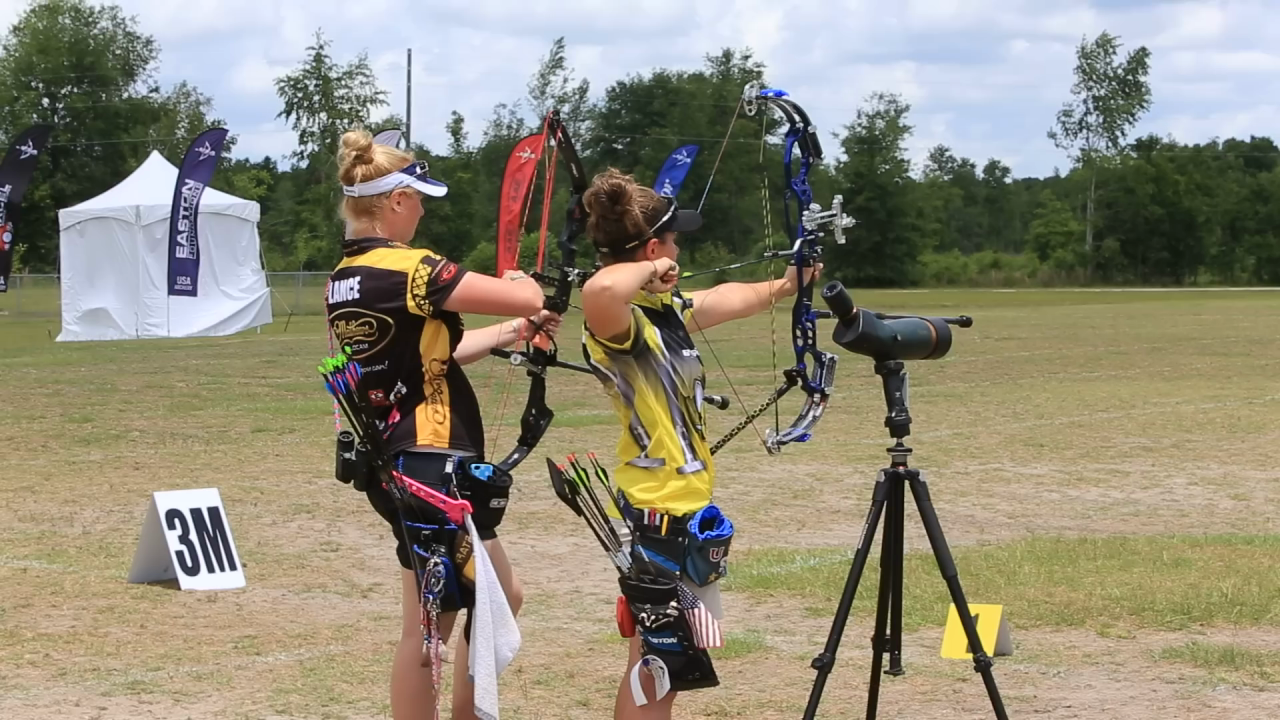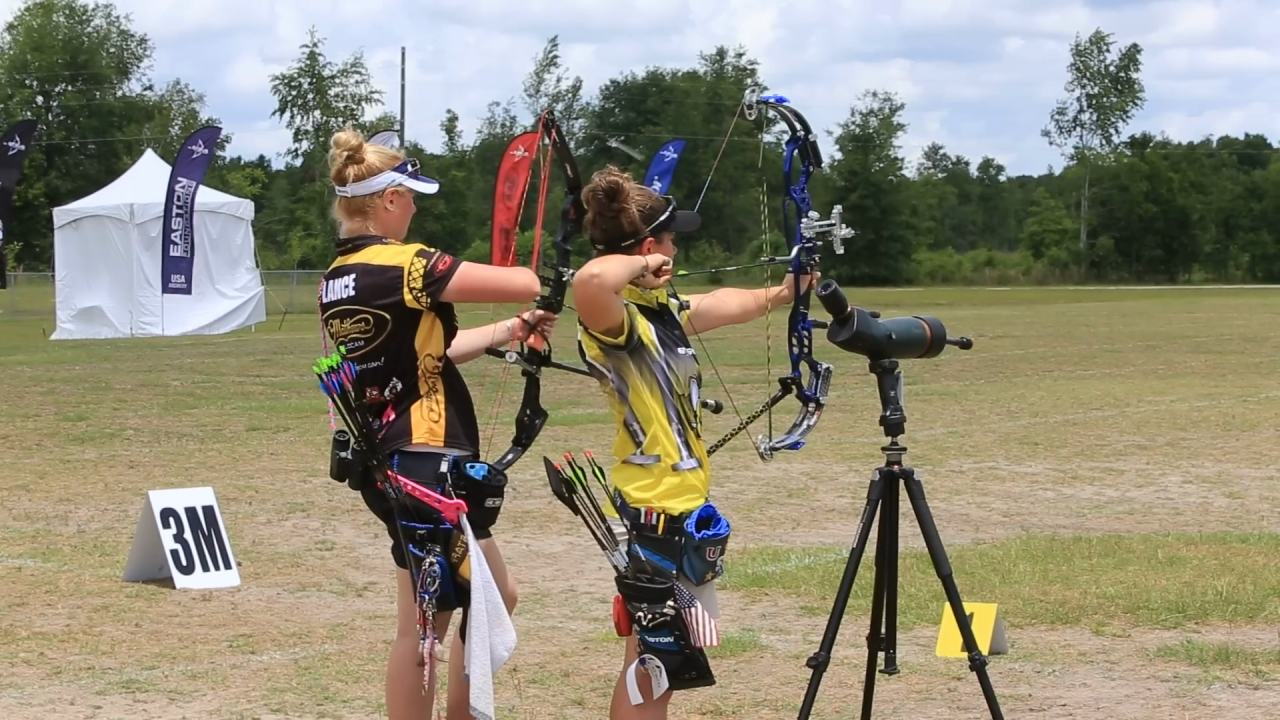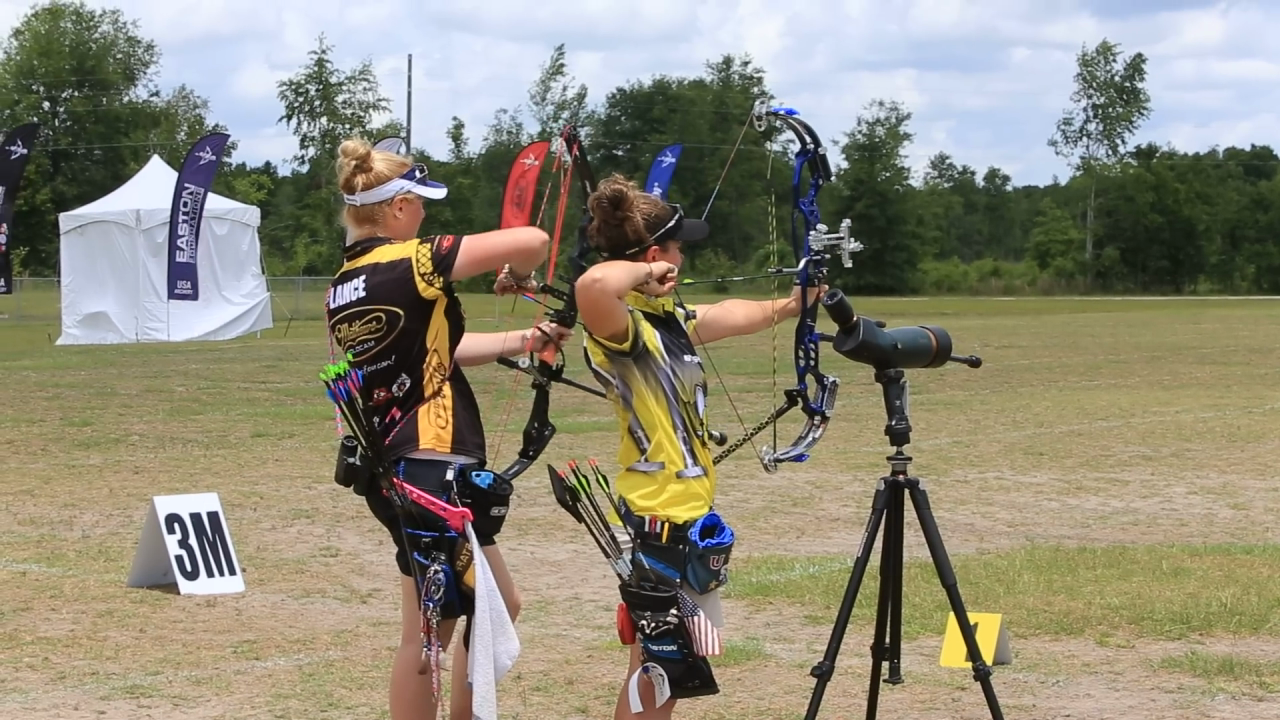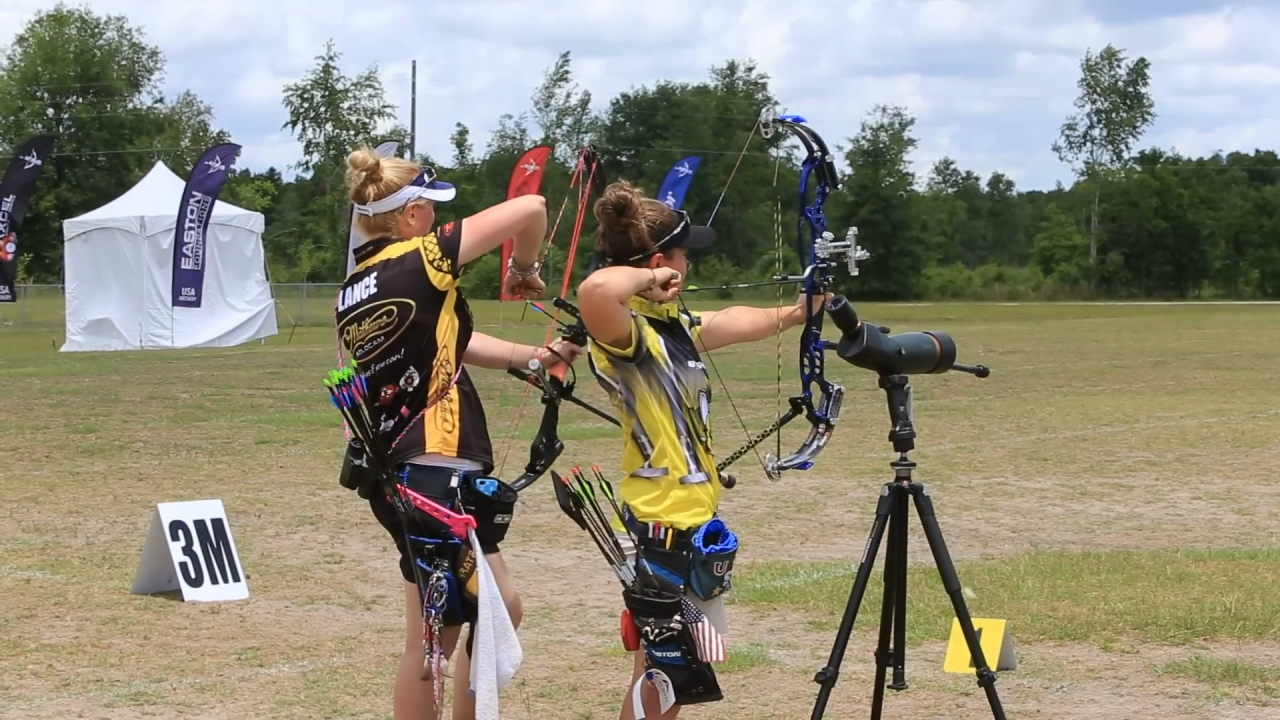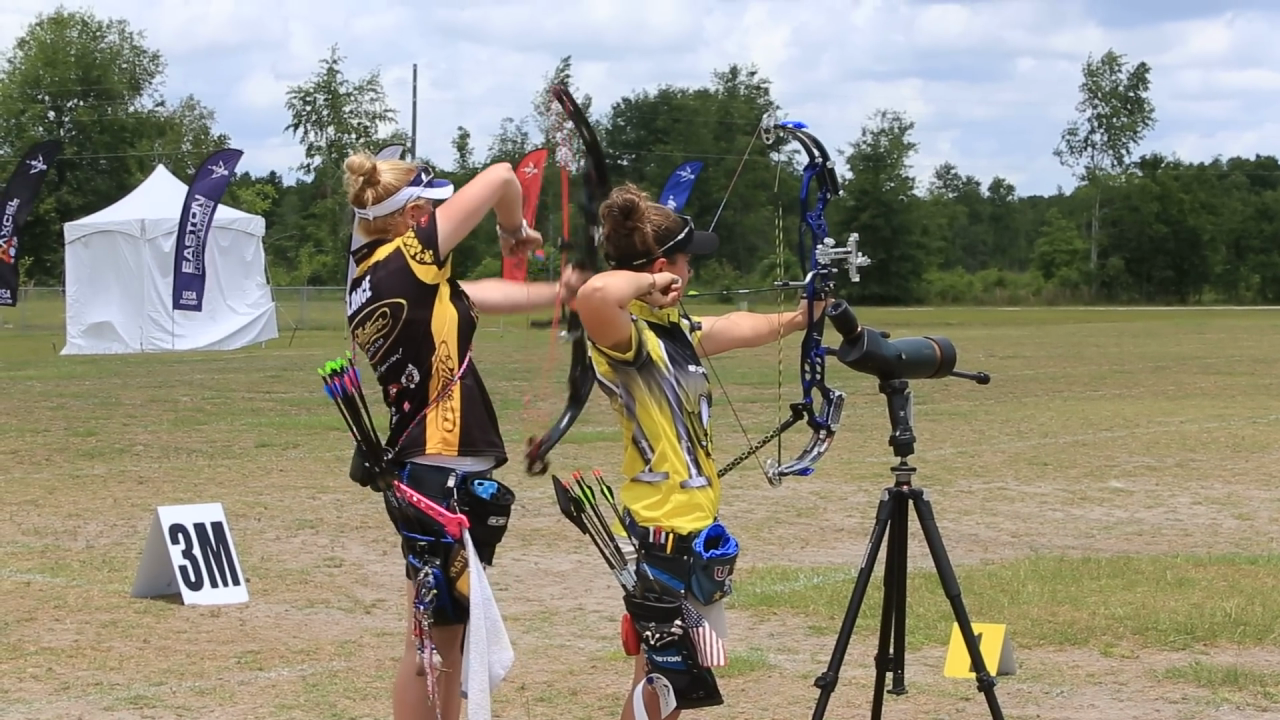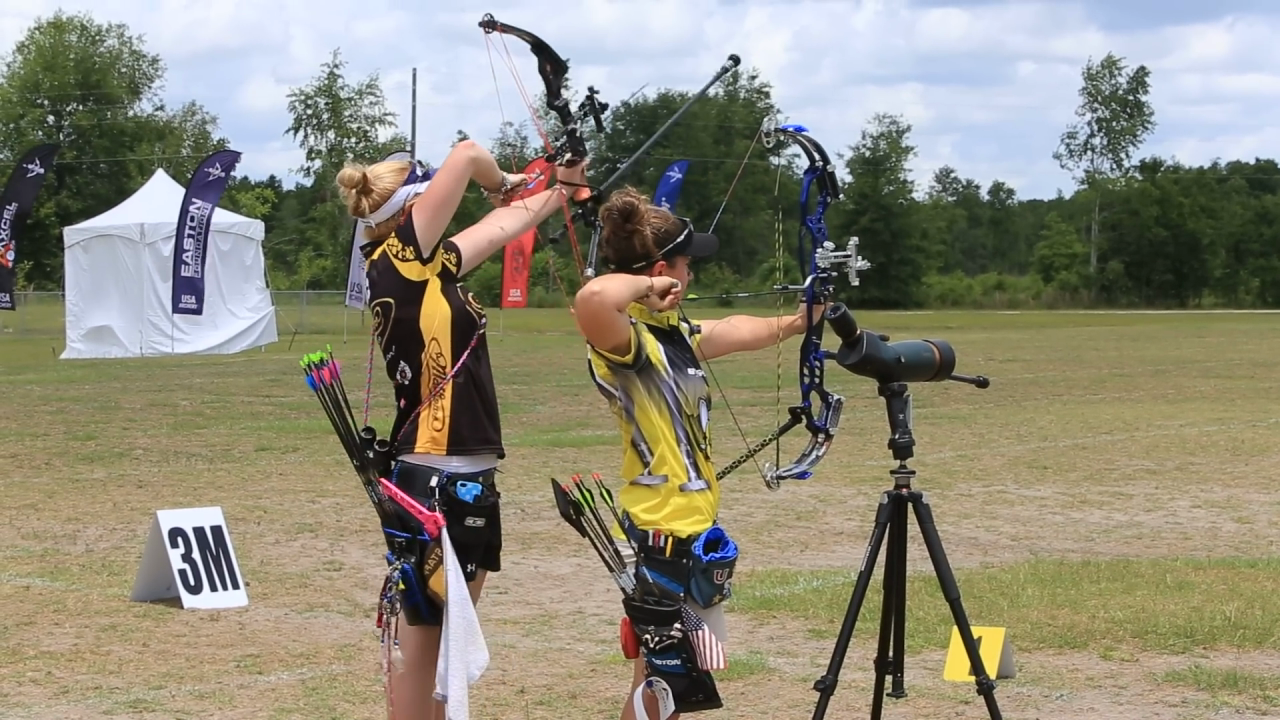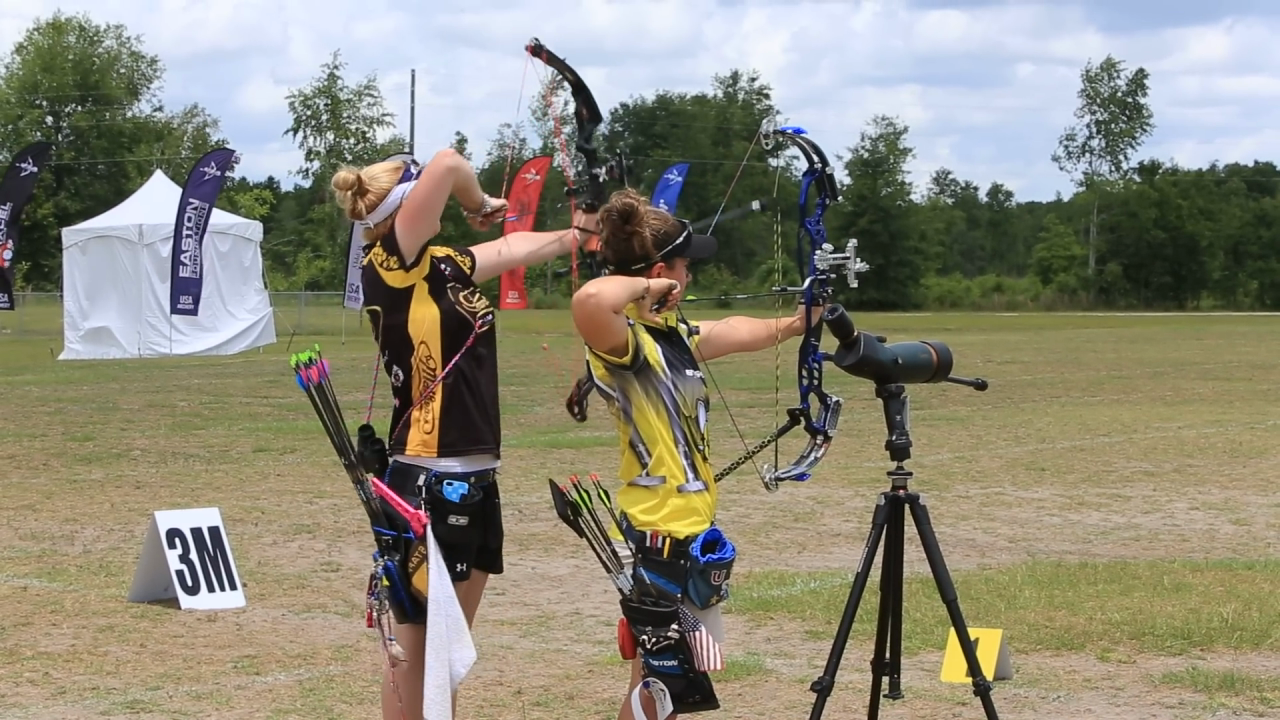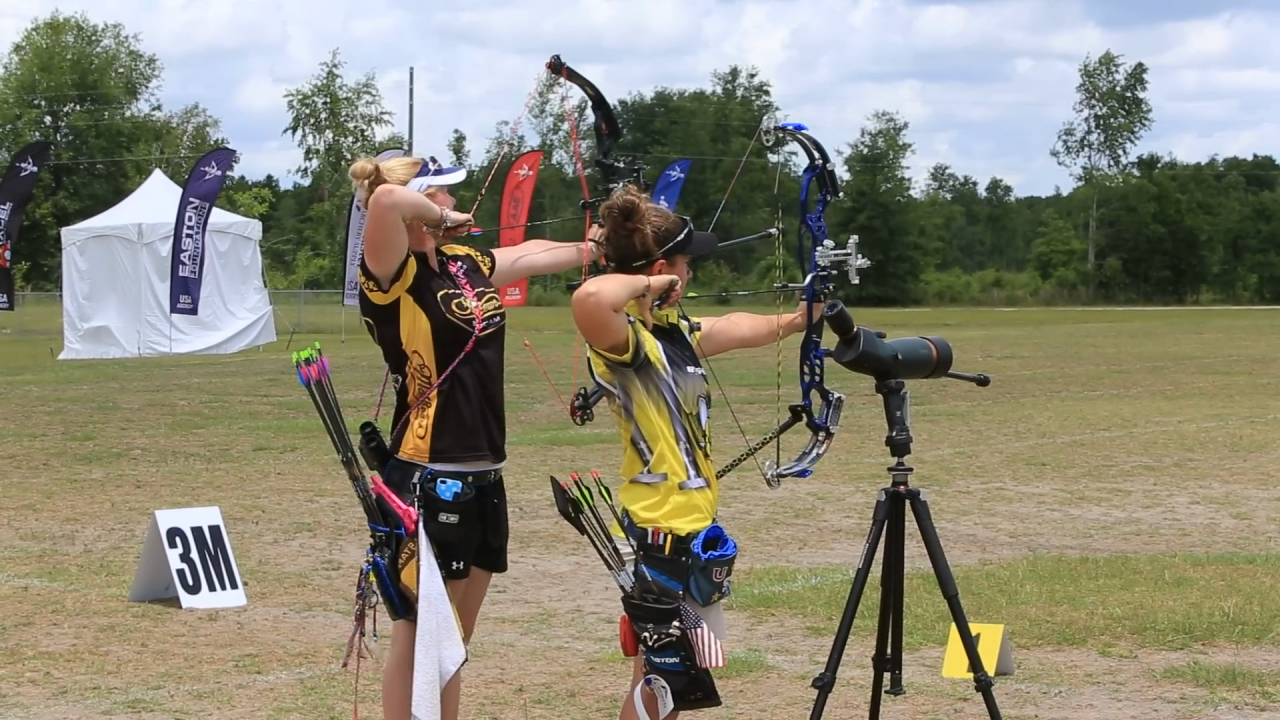
dt=0.5s
person 1, frame 1
left shoulder: (346, 278)
right shoulder: (406, 270)
right elbow: (529, 298)
left wrist: (512, 332)
right wrist: (517, 280)
left hip: (396, 464)
right hip: (429, 468)
left knee: (501, 596)
right knee: (426, 628)
person 1, frame 2
left shoulder: (338, 277)
right shoulder: (402, 265)
right elbow: (524, 285)
left wrist: (509, 331)
right wrist: (514, 271)
left hip: (389, 464)
right hip: (423, 467)
left knee: (495, 596)
right knee: (422, 627)
person 1, frame 3
left shoulder: (344, 285)
right shoulder: (407, 265)
right elbow: (532, 241)
left wrist: (522, 341)
right wrist: (517, 276)
left hip: (392, 469)
right hip: (430, 472)
left knee: (499, 604)
right knee: (427, 633)
person 1, frame 4
left shoulder: (356, 289)
right shoulder: (416, 263)
right elbow: (530, 208)
left wrist: (534, 355)
right wrist: (525, 268)
left hip: (398, 475)
right hip: (434, 477)
left knee: (500, 608)
right knee: (432, 639)
person 1, frame 5
left shoulder: (375, 280)
right shoulder: (403, 262)
left elbow: (477, 293)
right elbow: (499, 177)
left wrist: (554, 292)
right wrist: (516, 232)
left hip: (431, 473)
right hip: (440, 478)
left knee: (450, 635)
right knee: (430, 641)
person 1, frame 6
left shoulder: (426, 264)
right shoulder: (398, 261)
left elbow: (497, 227)
right elbow: (466, 155)
left wrist: (560, 192)
right wrist: (501, 183)
left hip: (465, 476)
right hip: (435, 480)
left knee: (448, 635)
right knee: (421, 640)
person 1, frame 7
left shoulder: (442, 264)
right shoulder: (390, 265)
left elbow: (512, 249)
right elbow: (445, 164)
left wrist: (573, 235)
right wrist: (479, 203)
left hip: (474, 478)
right hip: (430, 482)
right knee: (416, 645)
person 1, frame 8
left shoulder: (463, 264)
right shoulder: (391, 276)
left elbow: (529, 255)
right elbow: (386, 199)
left wrist: (592, 249)
right wrist: (442, 219)
left hip: (480, 480)
right hip: (429, 484)
left knee: (453, 640)
right knee: (417, 641)
person 2, frame 1
left shoulder: (665, 308)
right shoulder: (619, 319)
left elbow: (724, 299)
right elbow: (599, 289)
left wrist: (782, 287)
right wrist: (649, 272)
left hip: (681, 512)
right hip: (658, 518)
left knee: (664, 663)
right knee: (653, 670)
person 2, frame 2
left shoulder: (660, 307)
right shoulder: (614, 317)
left elbow: (719, 304)
right elbow: (589, 279)
left wrist: (779, 295)
right wrist: (640, 265)
left hip: (678, 511)
right hip: (655, 517)
left knee: (660, 663)
right knee: (650, 668)
person 2, frame 3
left shoulder: (667, 316)
right shoulder: (620, 324)
left elbow: (727, 314)
right elbow: (593, 285)
left wrist: (787, 306)
right wrist: (644, 273)
left hip: (684, 519)
right hip: (659, 526)
left knee: (666, 670)
right knee: (655, 675)
person 2, frame 4
left shoulder: (673, 322)
right shoulder: (624, 332)
left elbow: (731, 322)
right elbow: (595, 289)
left wrist: (792, 314)
right wrist: (646, 279)
left hip: (689, 528)
right hip: (662, 533)
left knee: (669, 676)
person 2, frame 5
left shoulder: (673, 328)
right shoulder: (625, 335)
left elbow: (734, 327)
right elbow: (593, 294)
left wrist: (793, 319)
right wrist: (647, 283)
left hip: (691, 530)
right hip: (662, 536)
person 2, frame 6
left shoulder: (672, 330)
right shoulder: (626, 339)
left elbow: (734, 331)
right elbow: (592, 297)
left wrist: (793, 323)
right wrist: (645, 286)
left hip: (691, 533)
right hip: (660, 538)
person 2, frame 7
left shoulder: (672, 332)
right shoulder: (624, 340)
left elbow: (733, 332)
right elbow: (588, 299)
left wrist: (790, 326)
right wrist: (642, 287)
left hip: (688, 534)
right hip: (658, 540)
person 2, frame 8
left shoulder: (674, 329)
right shoulder: (626, 338)
left elbow: (734, 328)
right elbow: (589, 298)
left wrist: (792, 322)
right wrist: (643, 285)
left hip: (690, 531)
right hip: (660, 537)
